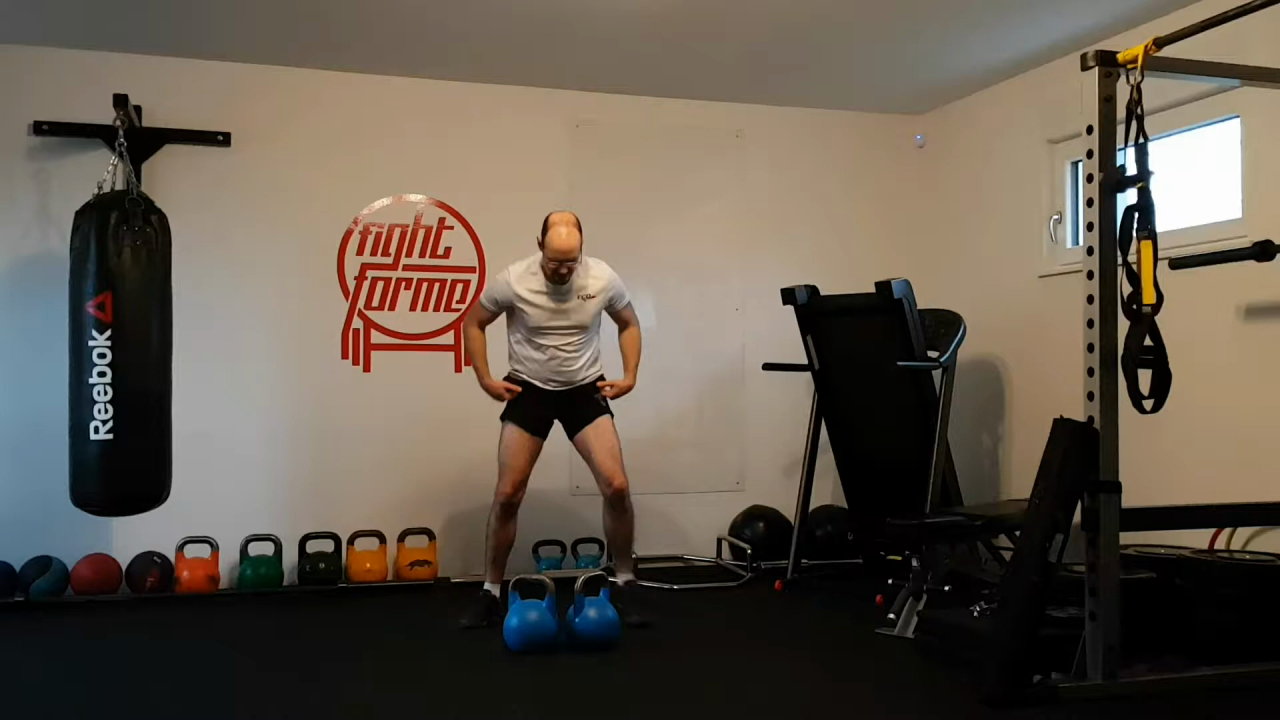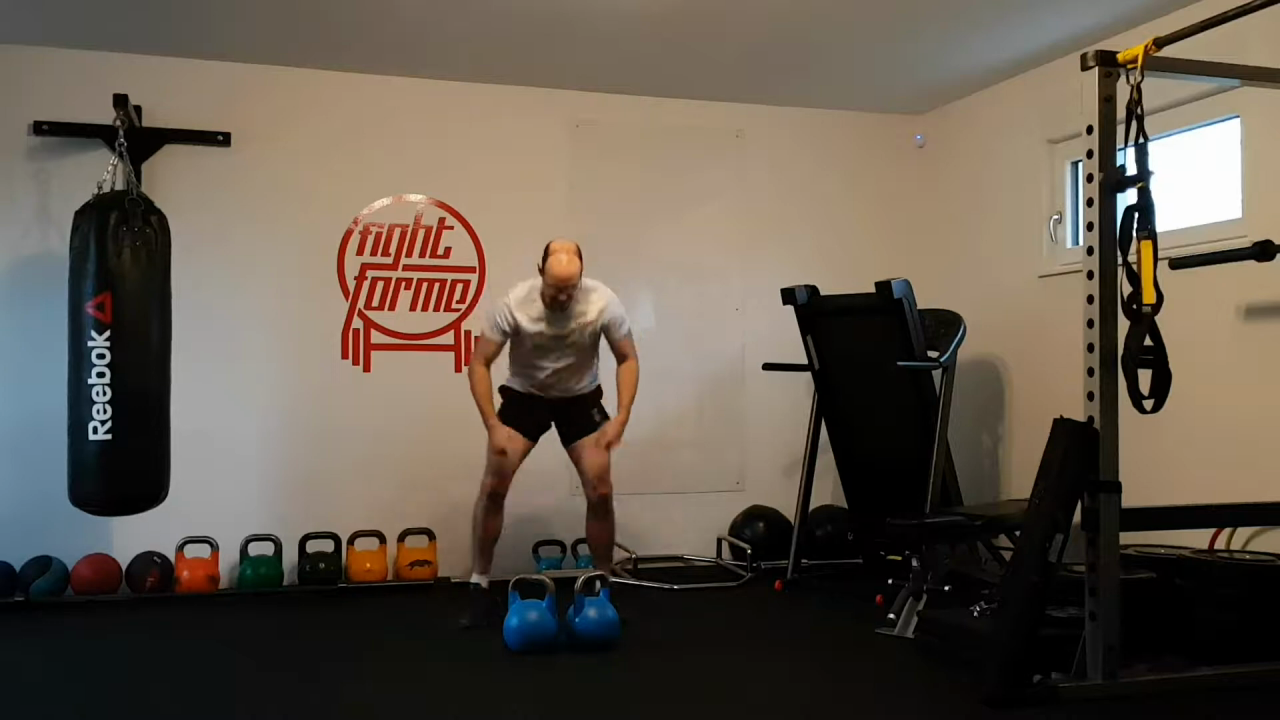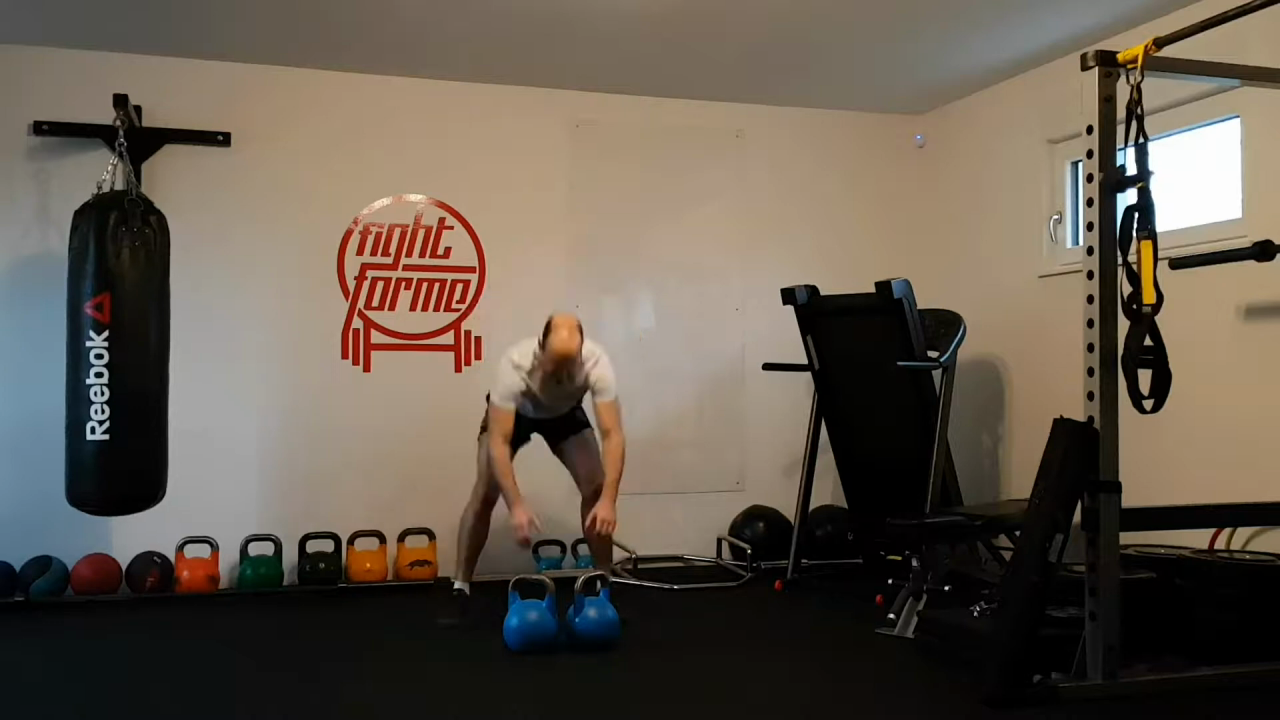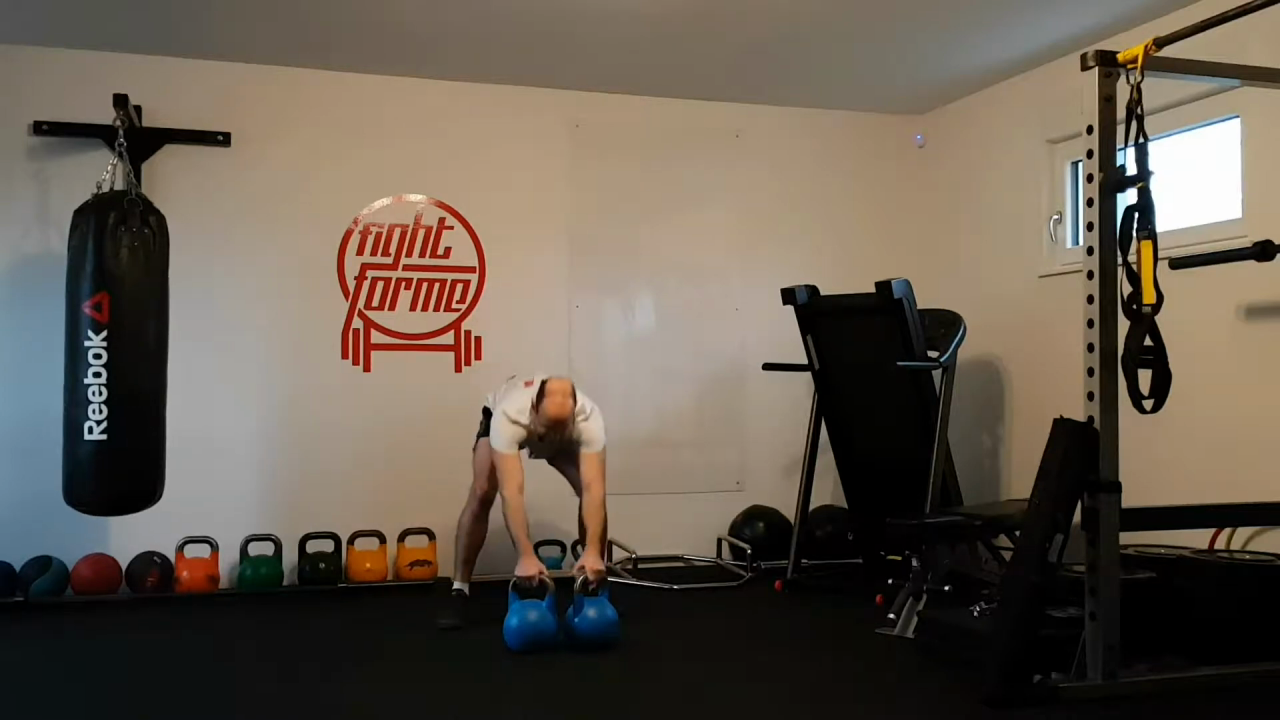
dt=0.2s
person 1, frame 1
left shoulder: (604, 278)
right shoulder: (512, 280)
left elbow: (629, 325)
right elbow: (472, 324)
left wrist: (630, 376)
right wrist: (486, 381)
left hip: (584, 391)
right hip: (528, 392)
left knee: (616, 486)
right knee: (507, 494)
left ankle: (623, 584)
right ankle: (491, 593)
person 1, frame 2
left shoulder: (604, 302)
right shoulder: (514, 304)
left elbow: (628, 359)
right elbow: (478, 362)
left wrist: (619, 422)
right wrist: (491, 424)
left hip: (580, 398)
right hip: (525, 397)
left knee: (600, 491)
right knee: (494, 485)
right ankle: (479, 587)
person 1, frame 3
left shoulder: (596, 364)
right shoulder: (514, 366)
left elbow: (612, 435)
right elbow: (498, 442)
left wrist: (608, 499)
right wrist: (516, 506)
left hip: (565, 414)
right hip: (513, 412)
left knee: (595, 490)
right knee: (485, 494)
right ankle: (460, 589)
person 1, frame 4
left shoulder: (588, 417)
right shoulder: (509, 417)
left elbow: (594, 489)
right elbow: (512, 492)
left wrist: (593, 551)
right wrist: (526, 555)
left knee: (587, 492)
right knee: (481, 494)
right ankle: (459, 591)
